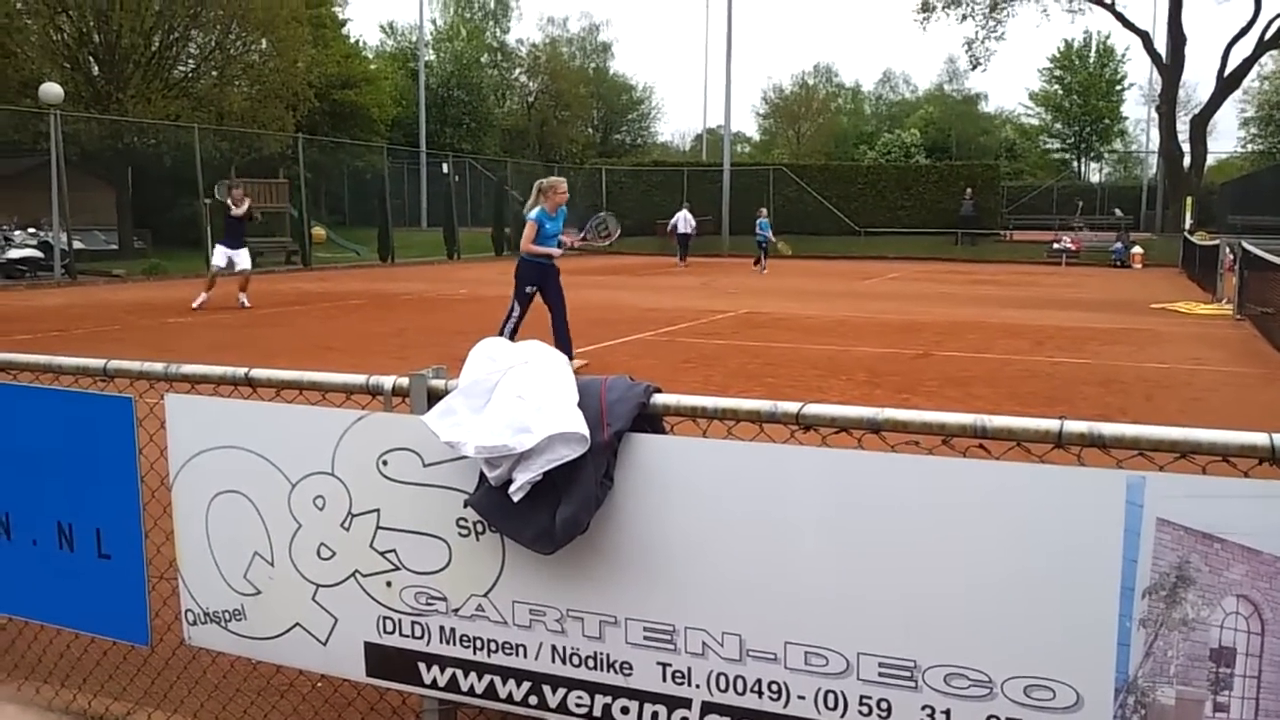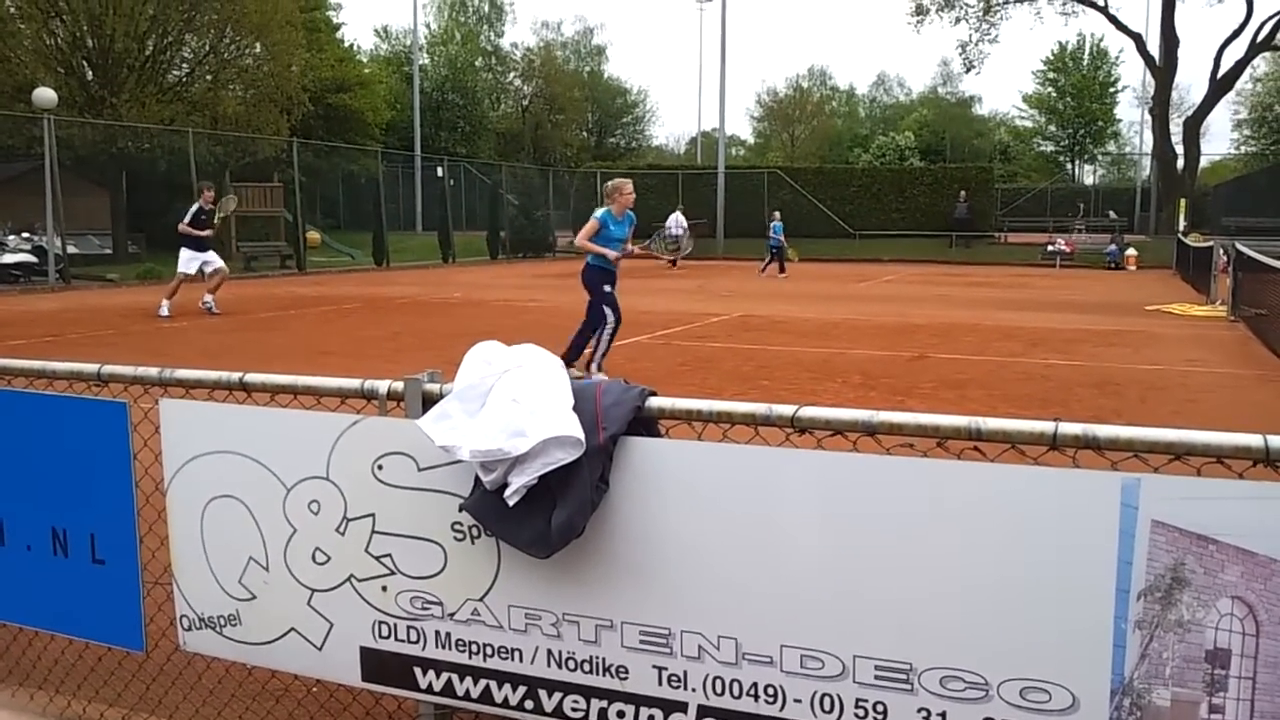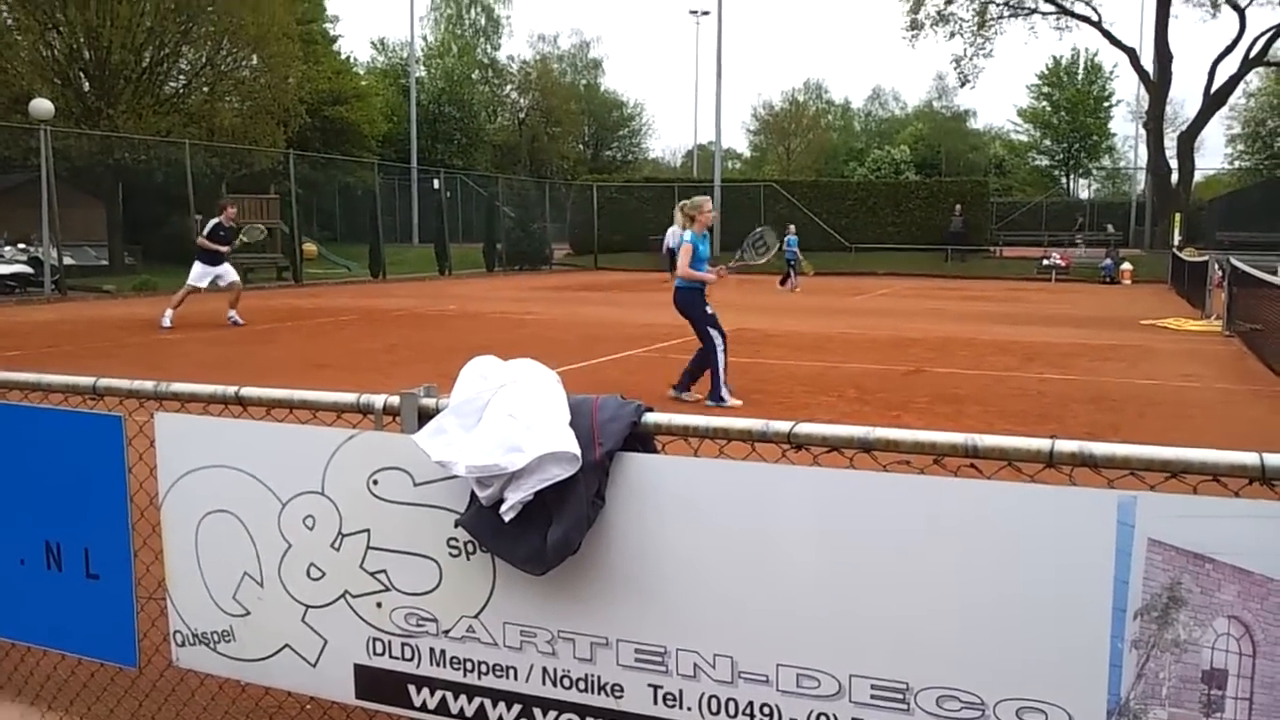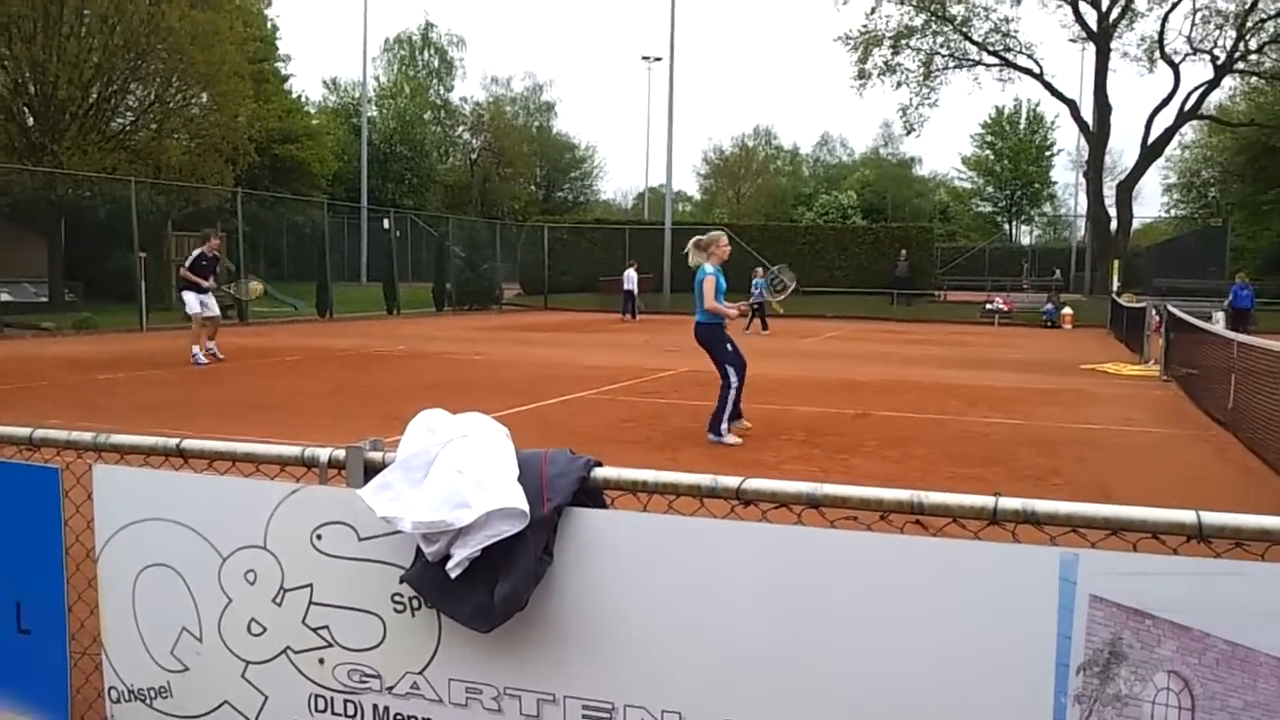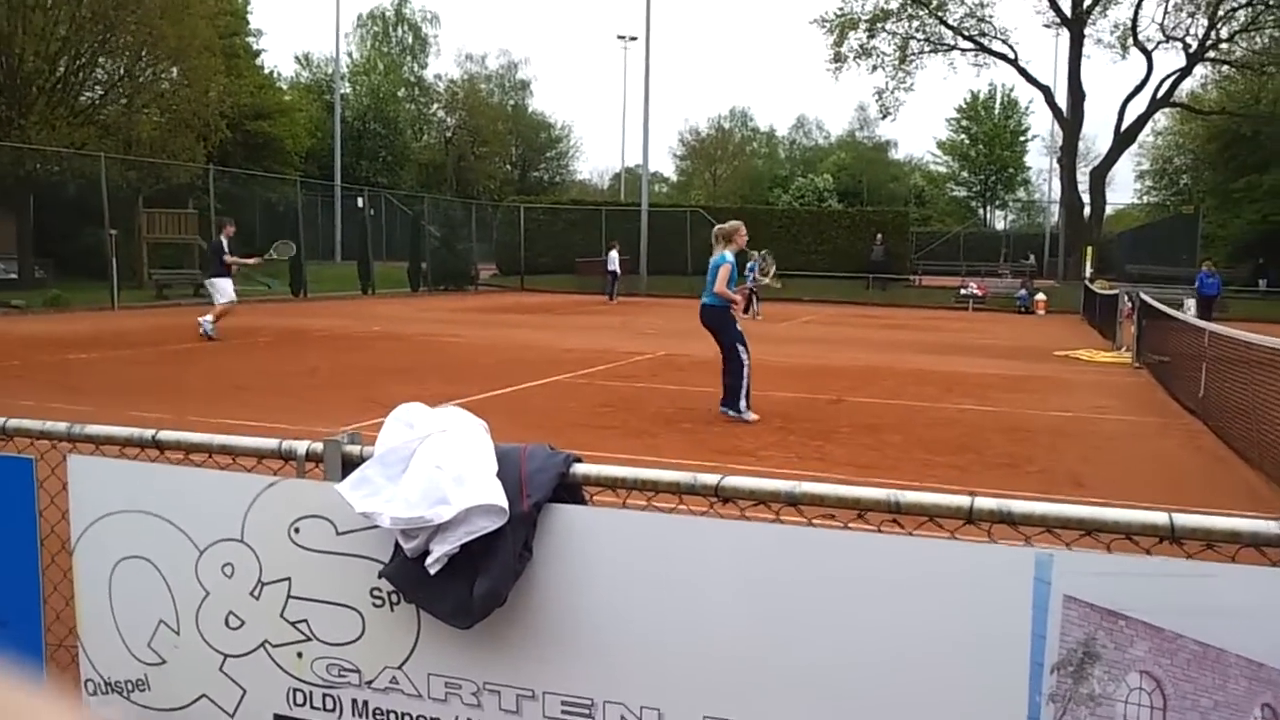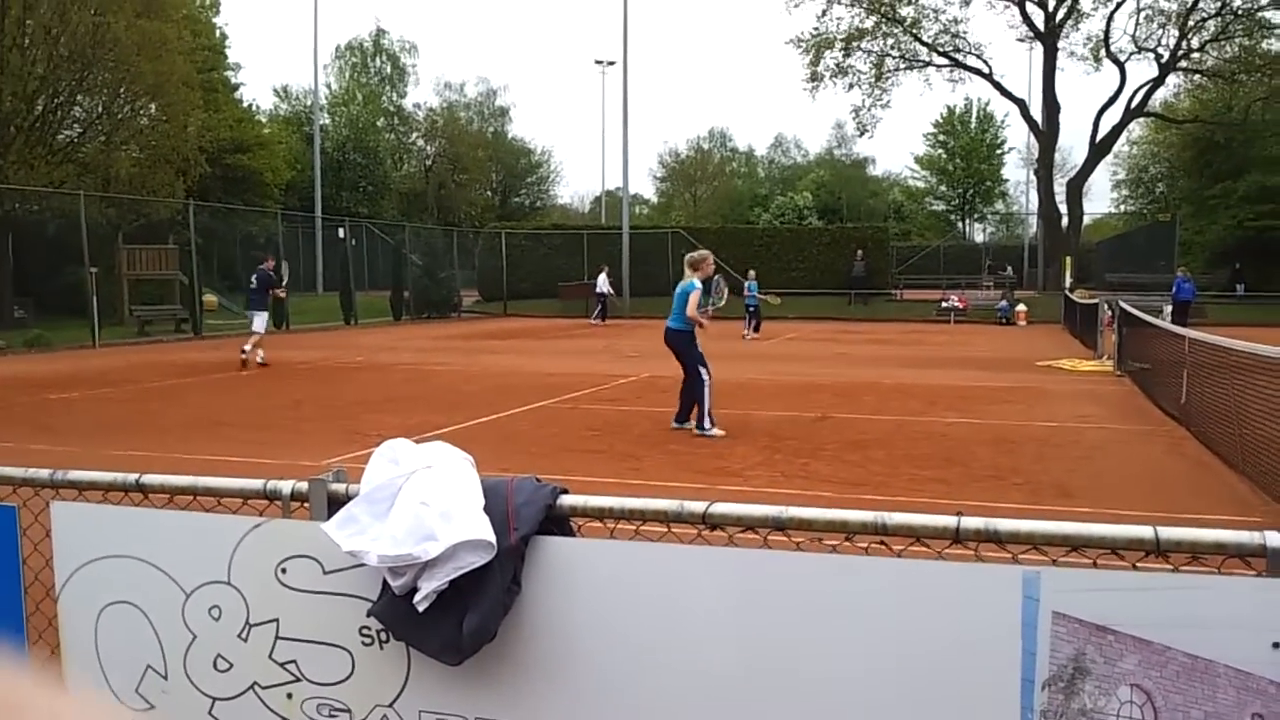
dt=0.4s
person 1, frame 1
left shoulder: (561, 212)
right shoulder: (536, 216)
right elbow: (524, 247)
left wrist: (566, 240)
right wrist: (551, 251)
left hip: (548, 269)
right hip: (530, 268)
left knee: (559, 311)
right knee: (518, 311)
left ankle: (567, 358)
person 1, frame 2
left shoulder: (630, 218)
right shoulder: (602, 216)
right elbow: (579, 241)
left wrist: (633, 250)
right wrist: (606, 252)
left hip: (609, 274)
right hip: (595, 272)
left knee: (593, 321)
right knee: (611, 320)
left ankle: (567, 362)
right ankle: (594, 368)
person 1, frame 3
left shoulder: (704, 237)
right shoulder: (688, 238)
right elbow: (681, 272)
left wrist: (714, 271)
right wrist: (708, 277)
left hip: (696, 296)
right hip: (687, 296)
left knee: (712, 345)
right knee: (717, 342)
left ankle: (681, 388)
right ankle: (719, 396)
person 1, frame 4
left shoulder: (714, 270)
right shoulder: (709, 272)
right elbow: (709, 304)
left wrist: (732, 307)
right wrist: (729, 312)
left hip: (713, 328)
right hip: (709, 330)
left knee: (739, 367)
right knee: (731, 378)
left ankle: (733, 418)
right ankle: (719, 431)
person 1, frame 5
left shoulder: (719, 256)
right shoulder: (728, 258)
right elbow: (719, 289)
left wrist: (734, 293)
right wrist: (735, 299)
left hip: (708, 311)
right hip: (718, 312)
left knee: (730, 356)
right knee: (741, 358)
left ankle: (729, 402)
right ankle: (739, 408)
person 1, frame 6
left shoulder: (685, 282)
right shoulder: (696, 285)
right elbow: (690, 314)
left wrist: (701, 315)
right wrist: (702, 322)
left hip: (672, 333)
right hip: (681, 336)
left knee: (692, 376)
right knee: (703, 378)
left ankle: (681, 419)
right ankle: (705, 426)
